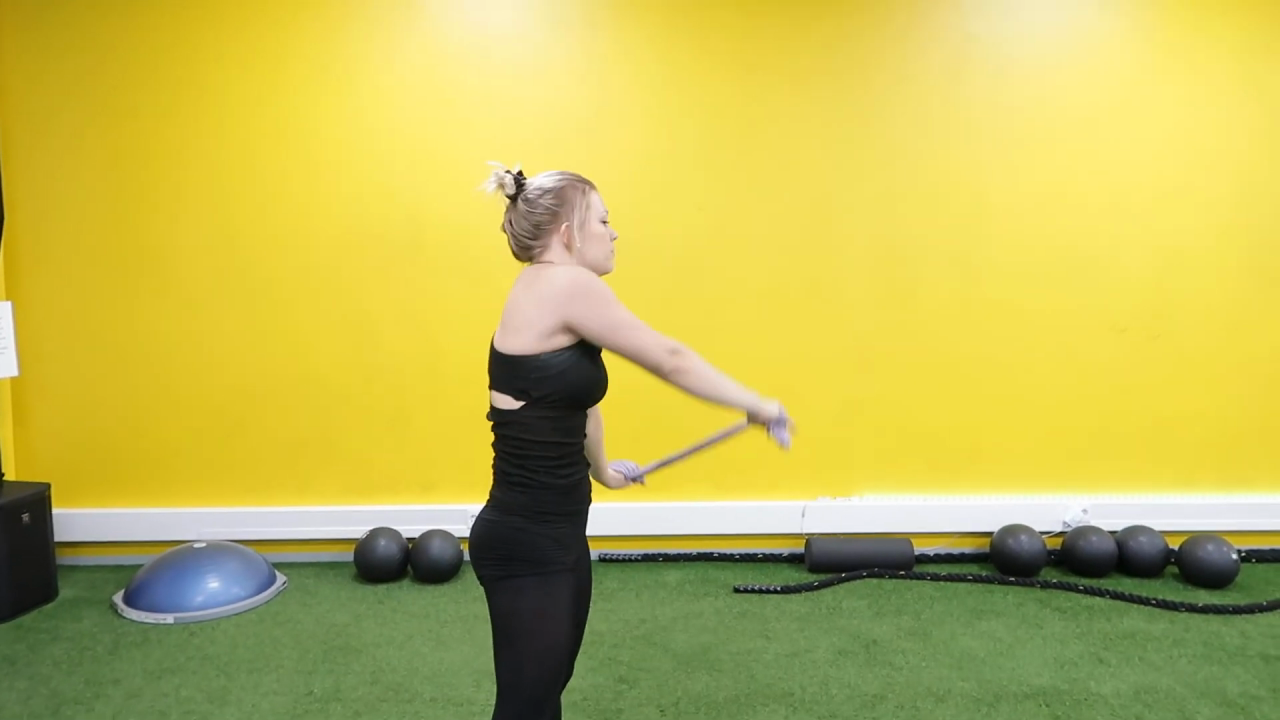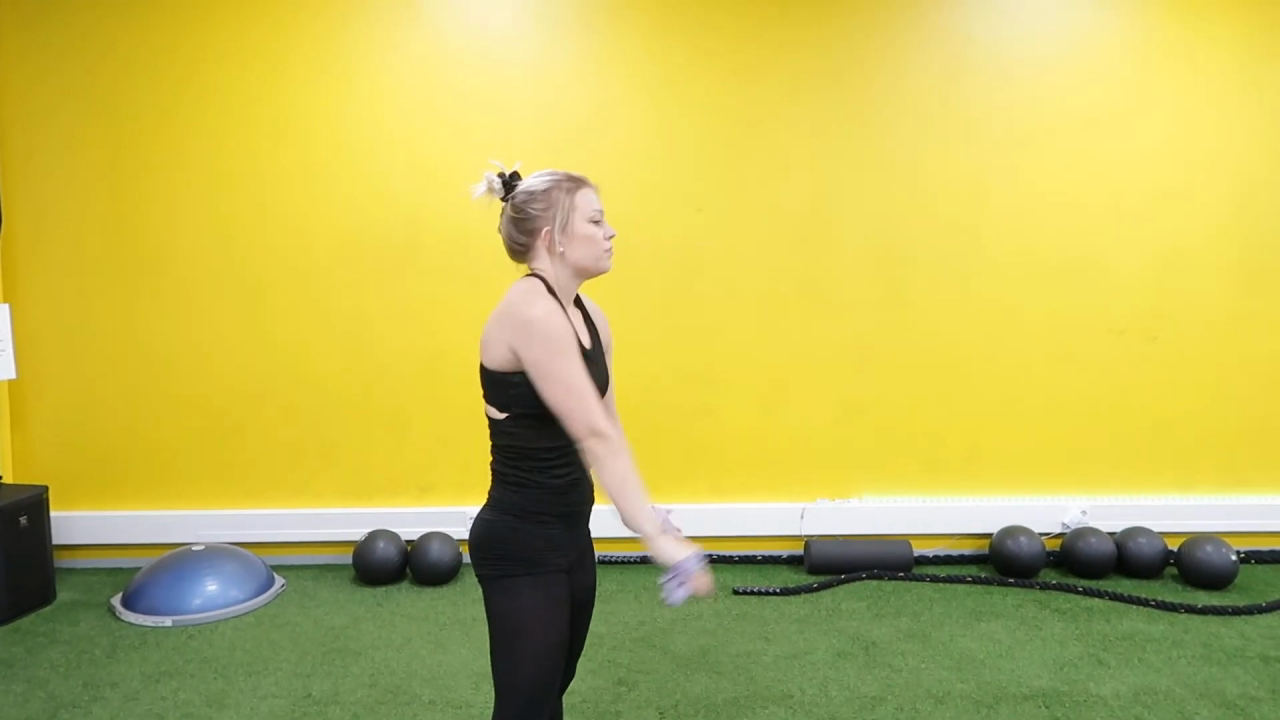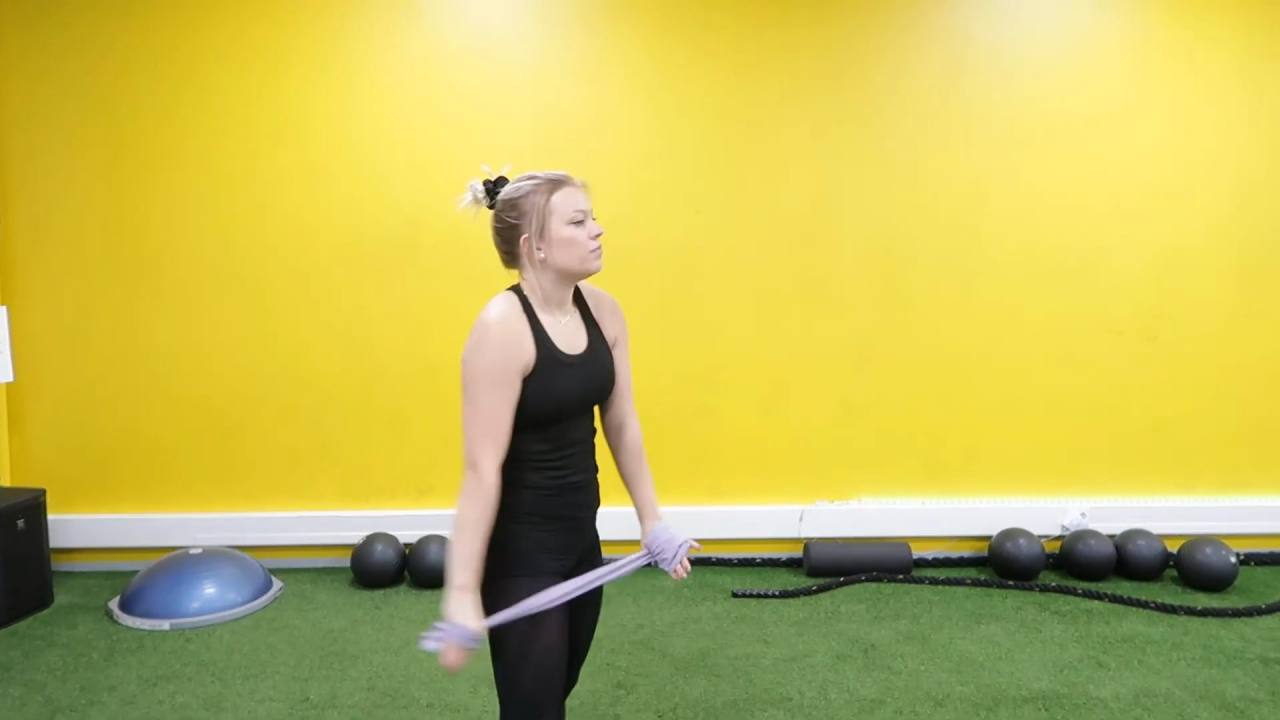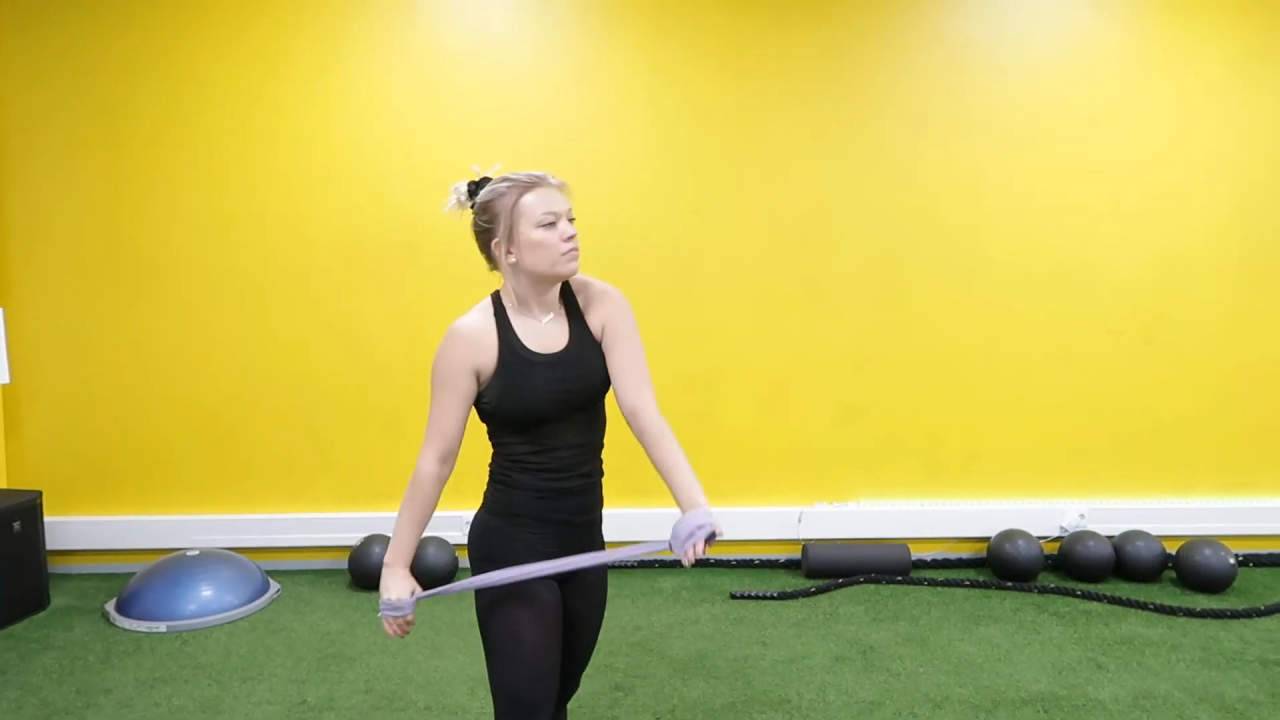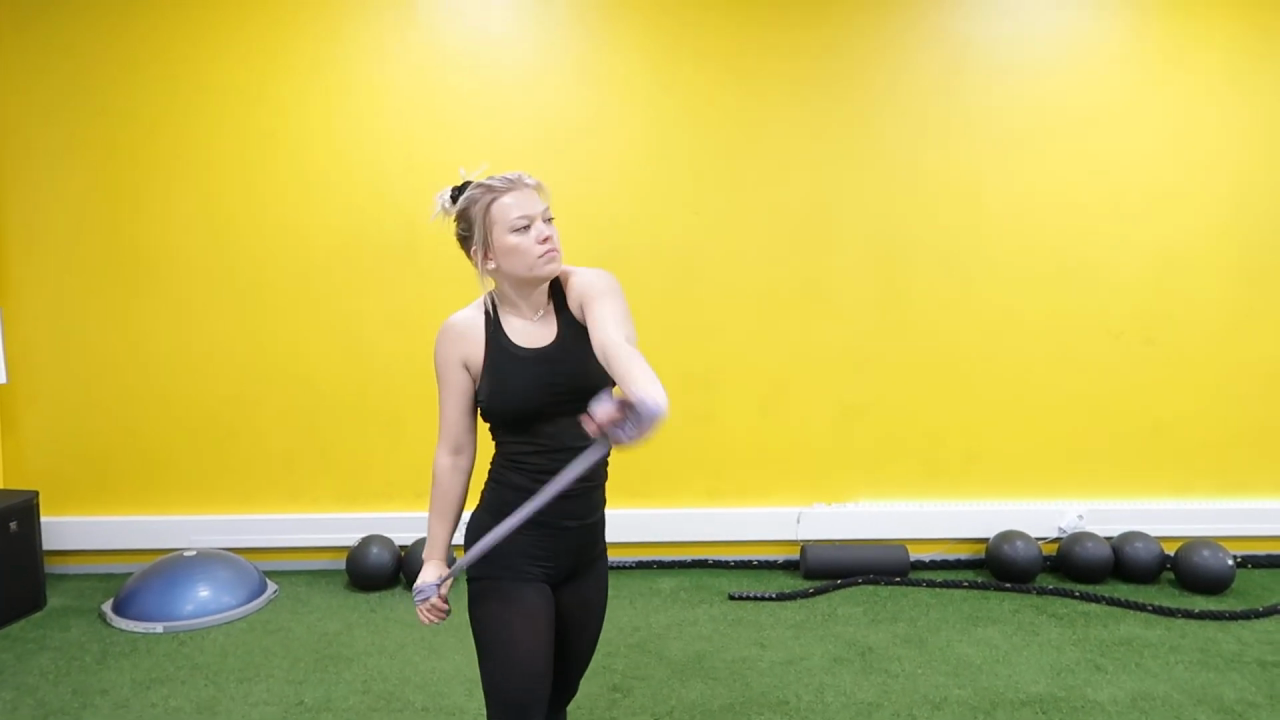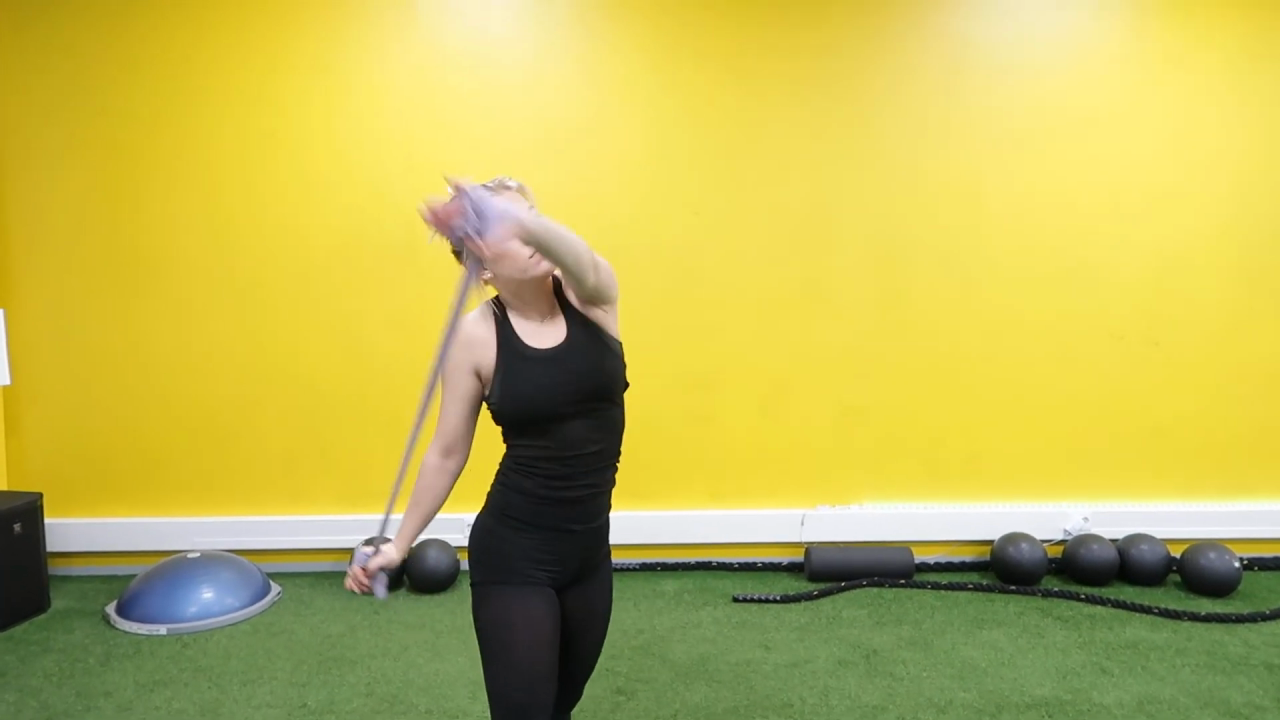
dt=0.2s
person 1, frame 1
left shoulder: (566, 301)
right shoulder: (560, 288)
right elbow: (667, 357)
left wrist: (599, 466)
right wrist: (753, 402)
left hip: (561, 537)
right hip: (522, 544)
person 1, frame 2
left shoulder: (584, 311)
right shoulder: (530, 311)
right elbow: (594, 433)
left wrist: (648, 522)
right wrist: (661, 539)
left hip: (571, 534)
right hip: (519, 543)
person 1, frame 3
left shoulder: (602, 312)
right shoulder: (501, 330)
left elbow: (622, 425)
right elbow: (482, 469)
left wrist: (653, 523)
right wrist: (461, 593)
left hip: (580, 538)
right hip: (519, 547)
person 1, frame 4
left shoulder: (601, 304)
right shoulder: (471, 336)
left elbow: (640, 403)
right elbow: (436, 458)
left wrist: (693, 501)
right wrist: (397, 564)
left hip: (582, 540)
right hip: (513, 549)
person 1, frame 5
left shoulder: (592, 289)
right shoulder: (463, 335)
left elbow: (623, 353)
right elbow: (453, 452)
left wrist: (642, 396)
right wrist: (435, 556)
left hip: (584, 542)
right hip: (511, 550)
person 1, frame 6
left shoulder: (588, 296)
right shoulder: (476, 337)
left elbow: (574, 254)
right elbow: (446, 453)
left wrist: (529, 218)
right wrist: (398, 546)
left hip: (588, 548)
right hip: (514, 555)
